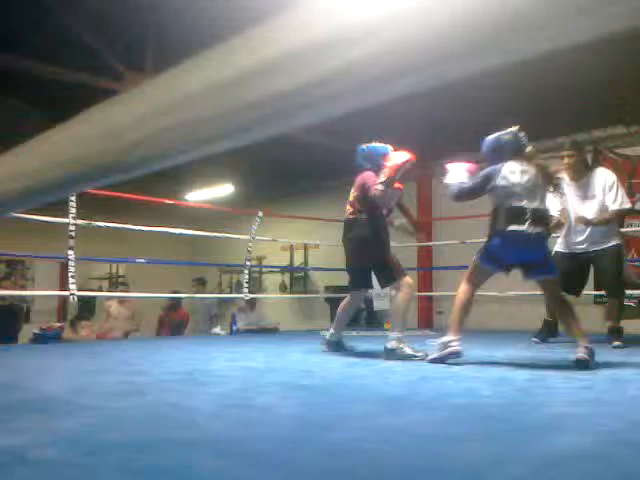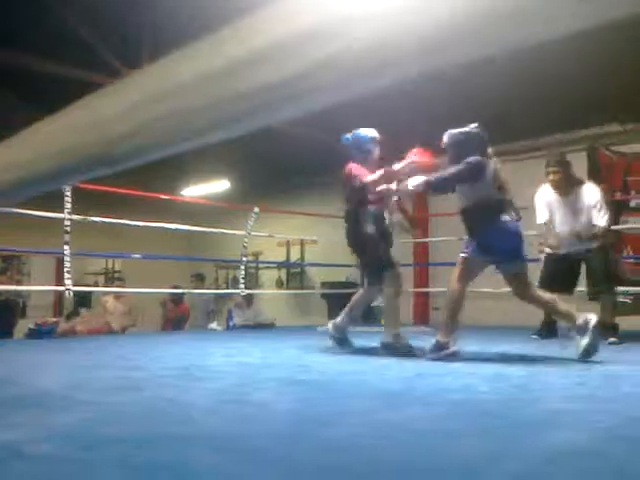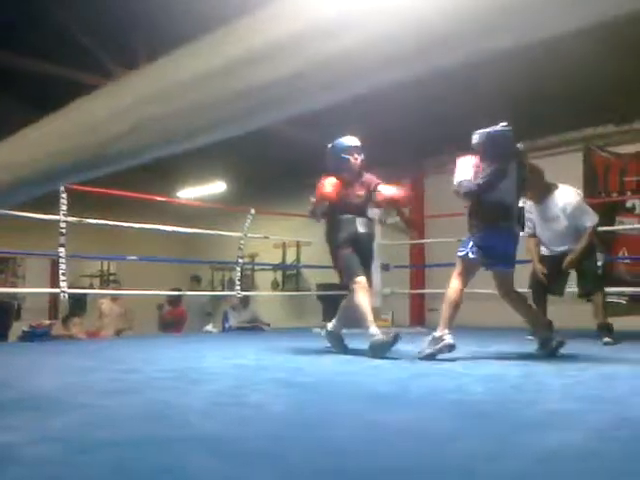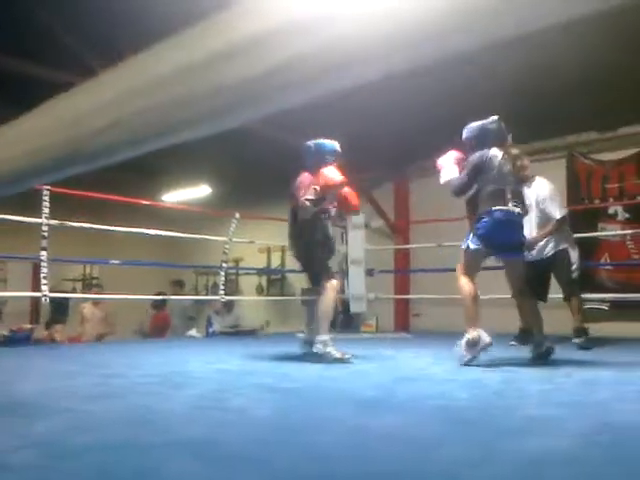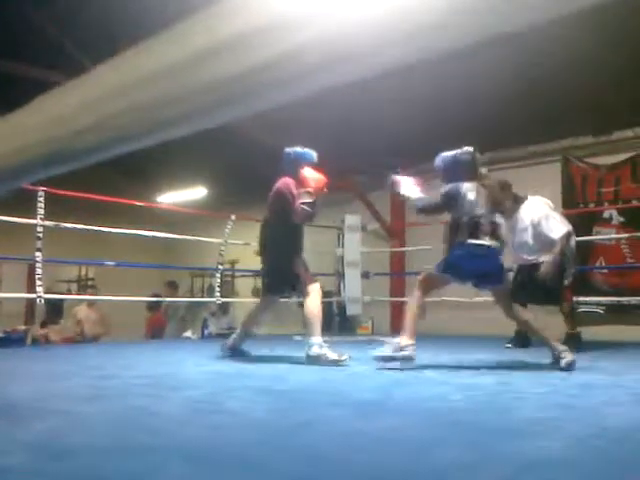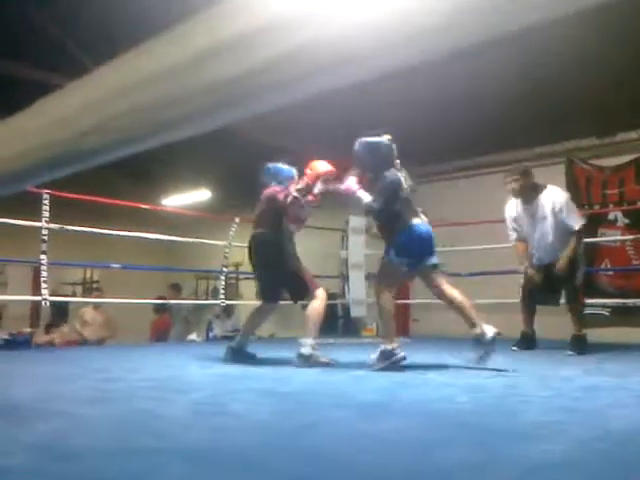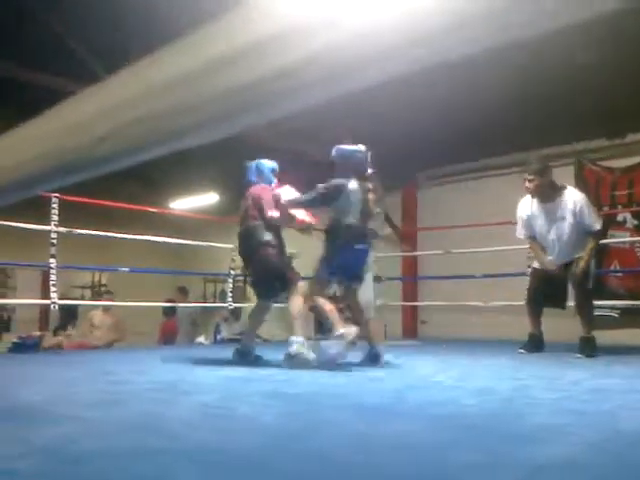
dt=0.3s
person 1, frame 1
left shoulder: (495, 172)
right shoulder: (537, 172)
left elbow: (459, 194)
left wrist: (456, 176)
left hip: (505, 238)
right hip: (534, 240)
left knee: (469, 283)
right knee: (555, 297)
left ankle: (451, 340)
right ankle: (583, 347)
person 1, frame 2
left shoulder: (474, 164)
right shoulder: (480, 167)
left elbow: (441, 181)
right elbow: (444, 184)
left wrist: (418, 182)
right wrist: (422, 181)
left hip: (492, 231)
right hip: (506, 231)
left knee: (459, 279)
right knee: (525, 290)
left ankle: (445, 341)
right ankle: (582, 321)
person 1, frame 3
left shoulder: (500, 168)
right shoulder: (511, 168)
left elbow: (471, 192)
left wrist: (462, 174)
right wrist: (471, 176)
left hip: (489, 232)
right hip: (506, 234)
left knee: (458, 278)
right knee: (507, 290)
left ankle: (442, 335)
right ankle: (547, 337)
person 1, frame 4
left shoulder: (482, 156)
right shoulder: (504, 159)
left elbow: (459, 188)
left wrist: (449, 170)
right wrist: (461, 168)
left hip: (492, 219)
right hip: (512, 222)
left knee: (465, 274)
right knee: (519, 286)
left ankle: (474, 334)
right ankle: (540, 342)
person 1, frame 5
left shoulder: (453, 191)
right shoulder: (480, 190)
left elbow: (424, 206)
left wrist: (408, 190)
left hip: (463, 251)
right hip: (490, 253)
left knee: (420, 288)
right knee: (509, 309)
left ankle: (405, 343)
right ankle: (558, 350)
person 1, frame 6
left shoulder: (388, 178)
right shoulder: (388, 176)
left elbow: (376, 210)
left wrist: (358, 192)
left hip: (407, 234)
right hip: (419, 232)
left knee: (383, 288)
right knee: (440, 287)
left ankle: (390, 348)
right ankle: (481, 331)
person 1, frame 7
left shoulder: (339, 186)
right shoulder: (362, 188)
left elbow: (310, 201)
left wrist: (287, 201)
left hip: (343, 248)
right hip: (359, 249)
left knee: (315, 293)
right knee: (351, 299)
left ankle: (342, 331)
right ankle: (373, 349)
person 2, frame 1
left shoulder: (363, 181)
right shoulder: (368, 177)
left elbow: (384, 210)
right elbow: (381, 200)
left wrist: (395, 189)
right wrist: (389, 175)
left hip: (354, 241)
right hip: (367, 240)
left knee: (357, 293)
right knee: (404, 284)
left ankle: (333, 337)
right ankle: (394, 343)
person 2, frame 2
left shoulder: (370, 169)
right shoulder: (353, 169)
right elbow: (370, 183)
right wrist: (398, 168)
left hip: (374, 232)
right hip: (365, 232)
left knee: (374, 286)
right knee: (391, 279)
left ankle: (339, 326)
right ankle: (392, 338)
person 2, frame 3
left shoulder: (367, 179)
right shoulder: (330, 182)
left elbow: (385, 192)
right elbow: (316, 215)
left wrist: (394, 194)
right wrist: (319, 201)
left hip: (363, 239)
right hip: (341, 240)
left knee: (358, 289)
right knee: (359, 282)
left ankle: (333, 329)
right ankle: (376, 336)
person 2, frame 4
left shoulder: (329, 182)
right shoulder: (306, 179)
right elbow: (303, 213)
left wrist: (340, 207)
right wrist: (320, 191)
left hip: (319, 241)
right hip: (309, 241)
left knee: (322, 290)
right knee: (331, 285)
left ankle: (311, 338)
right ankle: (322, 344)
person 2, frame 5
left shoulder: (289, 185)
right shoulder: (287, 184)
left elbow: (303, 217)
right elbow: (299, 216)
left wrist: (312, 197)
right wrist: (309, 193)
left hip: (278, 249)
right hip: (282, 249)
left knee: (269, 299)
right knee: (312, 289)
left ankle: (233, 342)
right ankle: (317, 347)
person 2, frame 6
left shoulder: (270, 196)
right shoulder: (275, 191)
left elbow: (293, 223)
right elbow: (291, 205)
left wrist: (307, 200)
right wrist: (308, 182)
left hip: (264, 255)
right hip: (276, 254)
left knee: (269, 304)
right knee: (317, 294)
left ankle: (237, 347)
right ankle: (307, 349)
person 2, frame 7
left shoulder: (253, 194)
right shoulder: (263, 190)
right elbow: (272, 217)
right wrist: (287, 215)
left hip: (252, 250)
right hip: (265, 247)
left knee: (266, 300)
right knee: (294, 288)
left ankle: (245, 348)
right ankle: (298, 348)
person 3, frame 1
left shoulder: (605, 177)
right shoulder: (557, 183)
left elbow: (620, 213)
right elbow: (555, 216)
left wrist: (591, 221)
right wrist: (558, 221)
left hip: (605, 243)
right hip: (570, 245)
left knee: (614, 285)
left ankle: (614, 331)
right ankle: (549, 326)
person 3, frame 2
left shoulder: (591, 192)
right shoulder: (543, 194)
left elbow: (603, 229)
right elbow: (545, 224)
left wrist: (581, 235)
right wrist: (548, 239)
left hip: (593, 244)
right hip: (561, 248)
left knee: (604, 283)
right knee: (545, 283)
left ankle: (609, 327)
right ankle: (548, 325)
person 3, frame 3
left shoulder: (568, 198)
right shoulder: (525, 204)
left elbow: (591, 227)
right elbow: (531, 235)
left wrist: (575, 255)
right wrist: (536, 260)
left hip: (579, 247)
right hip: (549, 250)
left knee: (593, 283)
right knee: (536, 284)
left ankle: (604, 328)
person 3, frame 4
left shoulder: (541, 187)
left elbow: (560, 219)
left wrist: (537, 238)
left hip: (556, 246)
right hip: (530, 252)
left knee: (570, 286)
left ankle: (580, 331)
right ankle: (525, 330)
person 3, frame 5
left shoulder: (537, 208)
left elbow: (565, 235)
left wrist: (551, 264)
left hip: (555, 254)
right hip: (528, 260)
left knee: (559, 291)
right knee: (516, 292)
right ankle: (521, 334)
person 3, frame 6
left shoulder: (556, 197)
right shoulder: (512, 207)
left elbow: (578, 229)
right elbow: (519, 239)
left wrist: (566, 258)
right wrist: (527, 266)
left hip: (565, 254)
right hip: (537, 259)
left knee: (572, 293)
right knee: (527, 294)
left ankle: (578, 336)
right ankle: (527, 336)
person 3, frame 7
left shoulder: (575, 198)
right shoulder: (525, 206)
left elbow: (595, 231)
right elbow: (531, 238)
left wrist: (585, 260)
right wrist: (544, 262)
left hip: (575, 257)
right hip: (545, 260)
left knee: (582, 295)
right knee: (533, 296)
left ankle: (587, 339)
right ankle: (535, 339)
